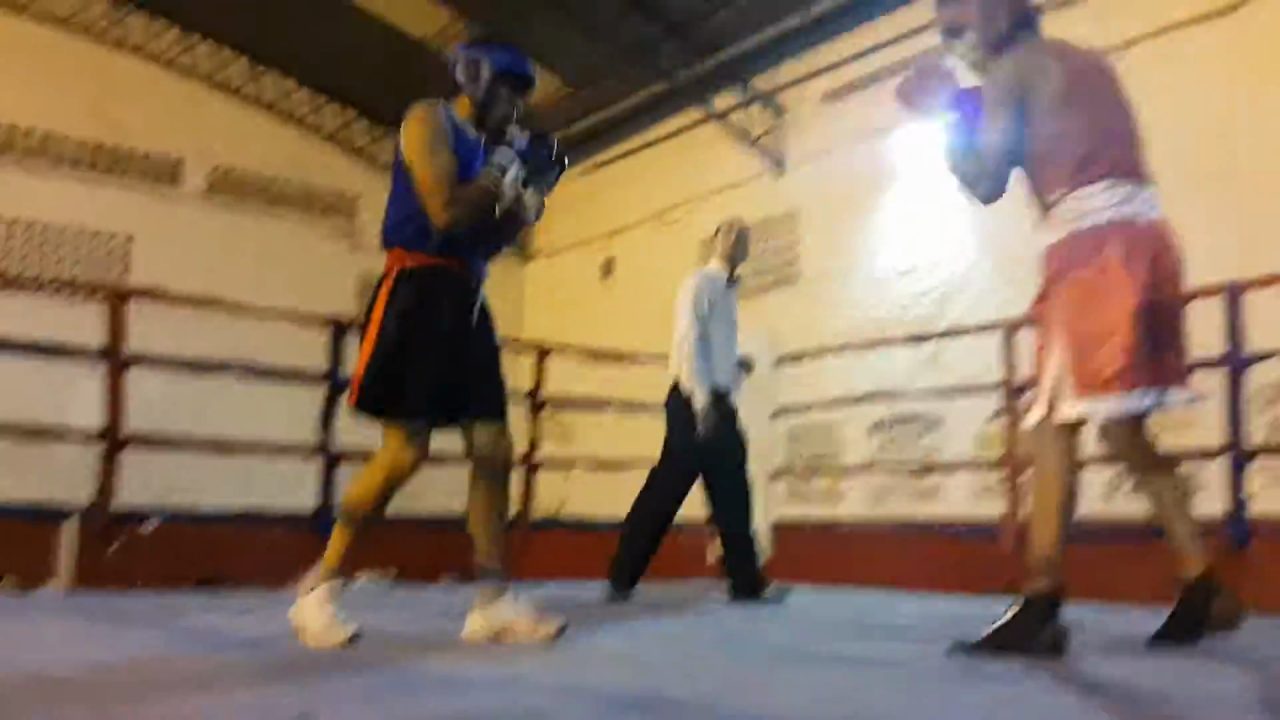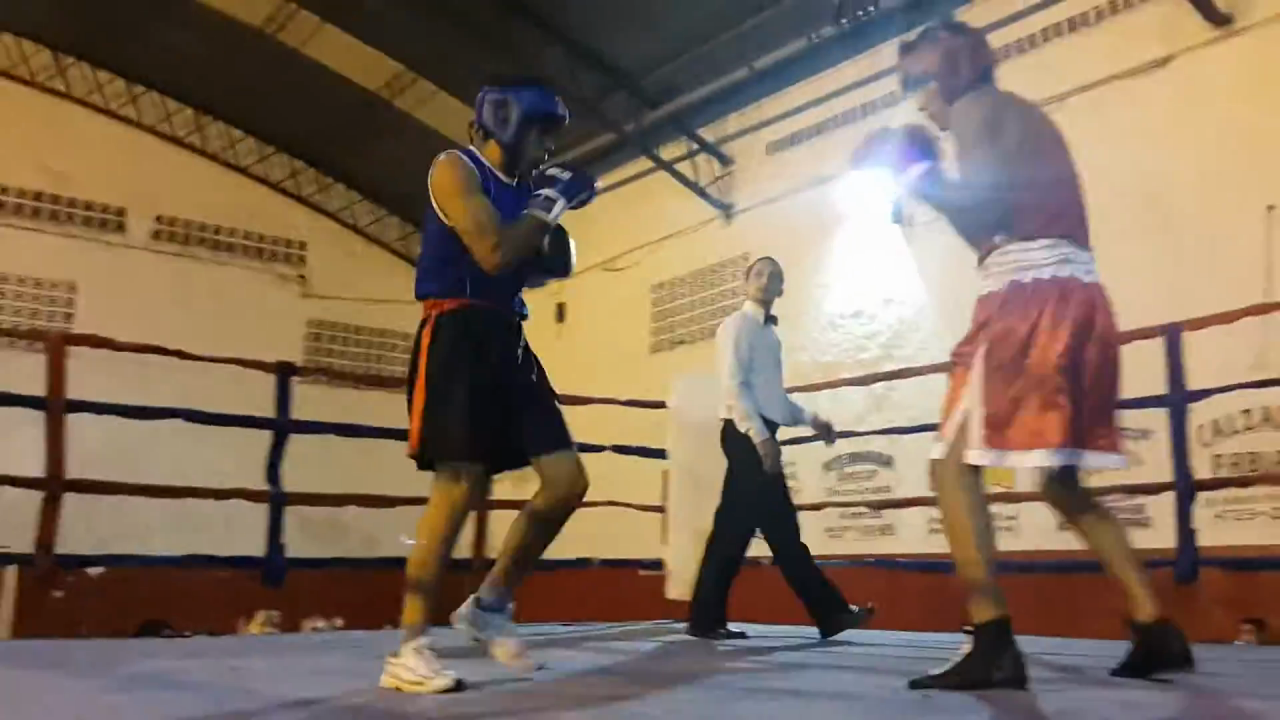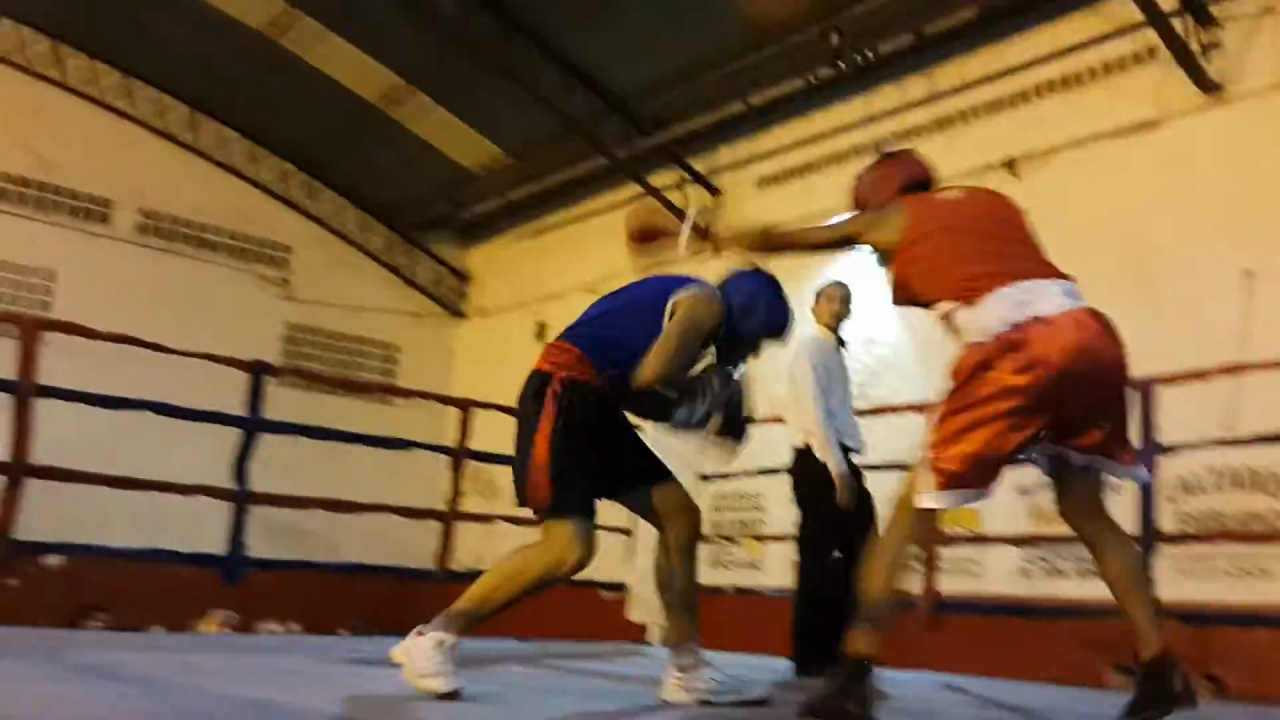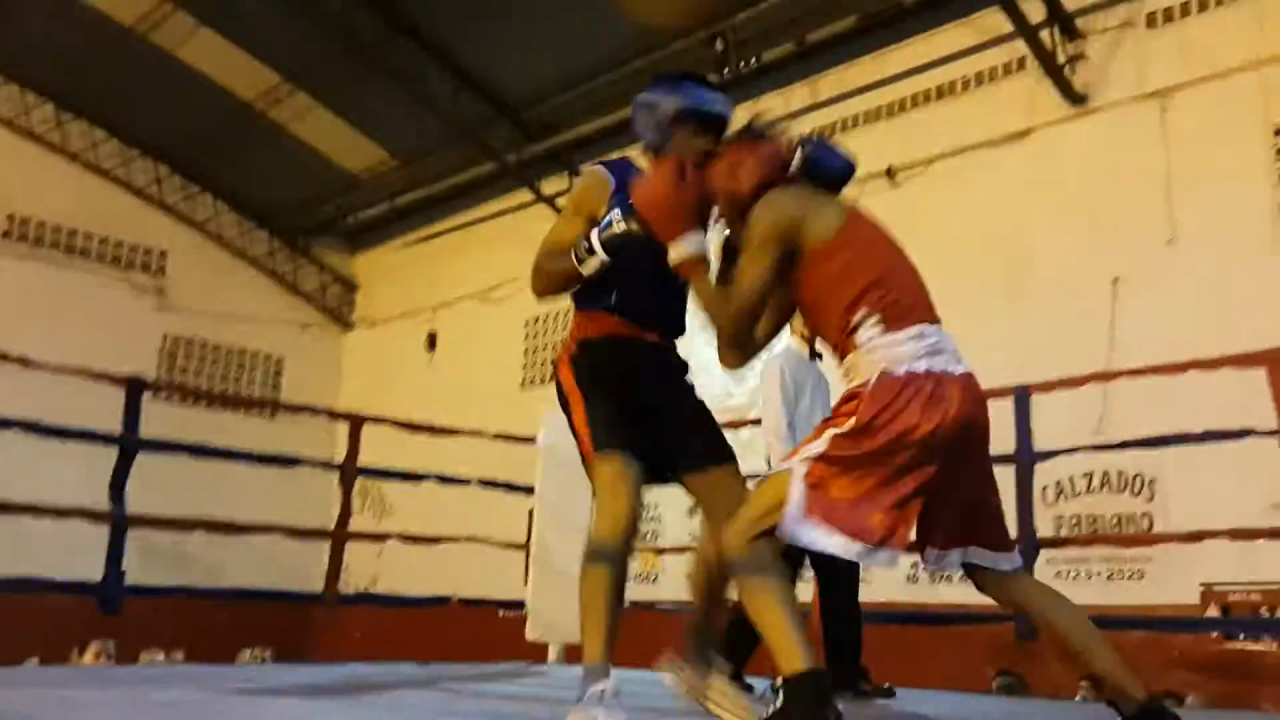
dt=0.5s
person 1, frame 1
left shoulder: (1014, 66)
right shoulder: (1083, 65)
left elbow: (987, 181)
left wrist: (944, 119)
right wrist: (978, 124)
left hip: (1096, 243)
right hip: (1142, 237)
left knee: (1053, 422)
right knee: (1121, 425)
left ankle: (1039, 608)
right ankle: (1202, 586)
person 1, frame 2
left shoulder: (977, 110)
right shoulder: (1026, 119)
left elbow: (982, 212)
left wrist: (915, 175)
right wrist: (935, 181)
left hip: (1028, 298)
right hip: (1079, 298)
left knee: (954, 463)
right knee: (1064, 484)
left ankle: (992, 641)
right ankle: (1155, 629)
person 1, frame 3
left shoulder: (888, 221)
right shoulder: (990, 203)
left elbow: (789, 236)
left wrist: (729, 237)
left hip: (1017, 345)
right hip: (1086, 331)
left knee: (911, 512)
right knee: (1084, 509)
right ankle: (1159, 669)
person 1, frame 4
left shoulder: (778, 210)
right shoulder: (819, 209)
left elbow: (731, 332)
left wrist: (683, 243)
left hip: (904, 393)
right hip: (956, 394)
left knee: (743, 534)
right knee: (998, 576)
person 2, frame 1
left shoulder: (480, 150)
right shoulder: (430, 122)
right elbow: (444, 214)
left wrist: (525, 200)
right wrist: (506, 171)
left hip: (464, 302)
right hip: (416, 292)
left knee: (493, 450)
right knee: (403, 452)
left ankle: (490, 601)
right ankle: (319, 587)
person 2, frame 2
left shoulder: (516, 186)
right shoulder: (455, 170)
right elbow: (493, 253)
left wrist: (550, 261)
right wrist: (552, 203)
left hip: (506, 342)
right hip: (456, 338)
left knee: (567, 478)
right knee: (459, 489)
left ankle: (489, 603)
right ankle: (408, 648)
person 2, frame 3
left shoulder: (686, 302)
right shoulder: (708, 303)
right elbow: (651, 378)
left wrist: (699, 401)
right wrist: (698, 404)
left hip: (597, 401)
right hip: (566, 394)
left knee: (680, 515)
right knee: (567, 551)
left ankle: (687, 668)
right ankle: (434, 636)
person 2, frame 4
right shoulder: (605, 184)
right elbow: (542, 281)
right wrist: (597, 249)
left hip: (659, 361)
right hip: (600, 356)
left knee: (729, 503)
right knee: (620, 498)
left ankle: (693, 655)
person 3, frame 1
left shoulder: (726, 295)
right shoulder: (700, 285)
right elbow: (688, 344)
left wrist: (734, 363)
right wrist: (704, 402)
left hip: (718, 401)
right hip: (694, 400)
left knee: (731, 491)
right knee: (667, 489)
left ankle: (746, 580)
right ankle: (623, 576)
person 3, frame 2
left shoulder: (768, 332)
right shoulder: (737, 326)
right elbow: (732, 387)
left wrist: (809, 419)
right wrist: (760, 438)
left hip: (761, 436)
right hip: (745, 433)
left knee: (735, 527)
right knee: (780, 525)
left ankle: (706, 617)
right ankle: (830, 613)
person 3, frame 3
left shoulder: (833, 353)
right shoulder: (810, 349)
right elbow: (813, 414)
left wrist: (844, 468)
right wrist: (838, 470)
left hip: (834, 461)
right hip: (819, 462)
left knee: (858, 551)
right knee: (820, 557)
left ankle: (821, 651)
right ankle: (813, 655)
person 3, frame 4
left shoulder: (817, 373)
right shoulder: (783, 363)
right elbow: (775, 423)
left knee: (841, 574)
right knee: (780, 574)
left ankle: (848, 676)
right ankle: (730, 659)
